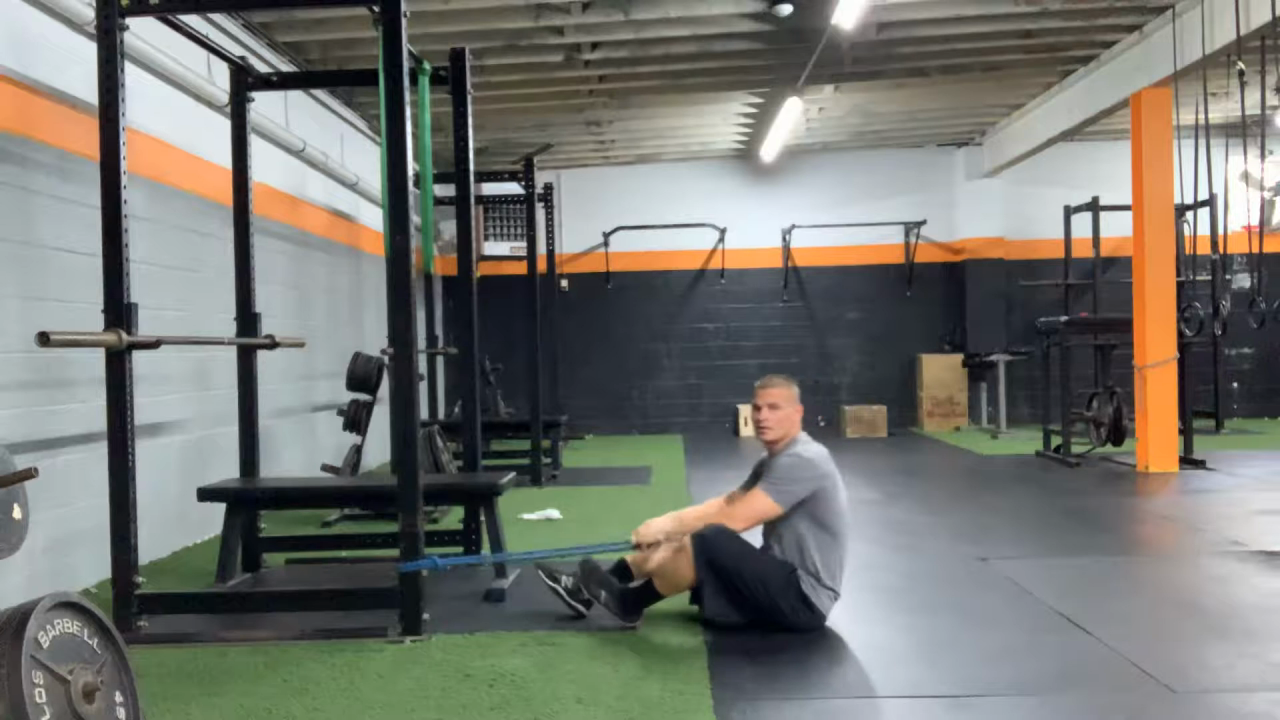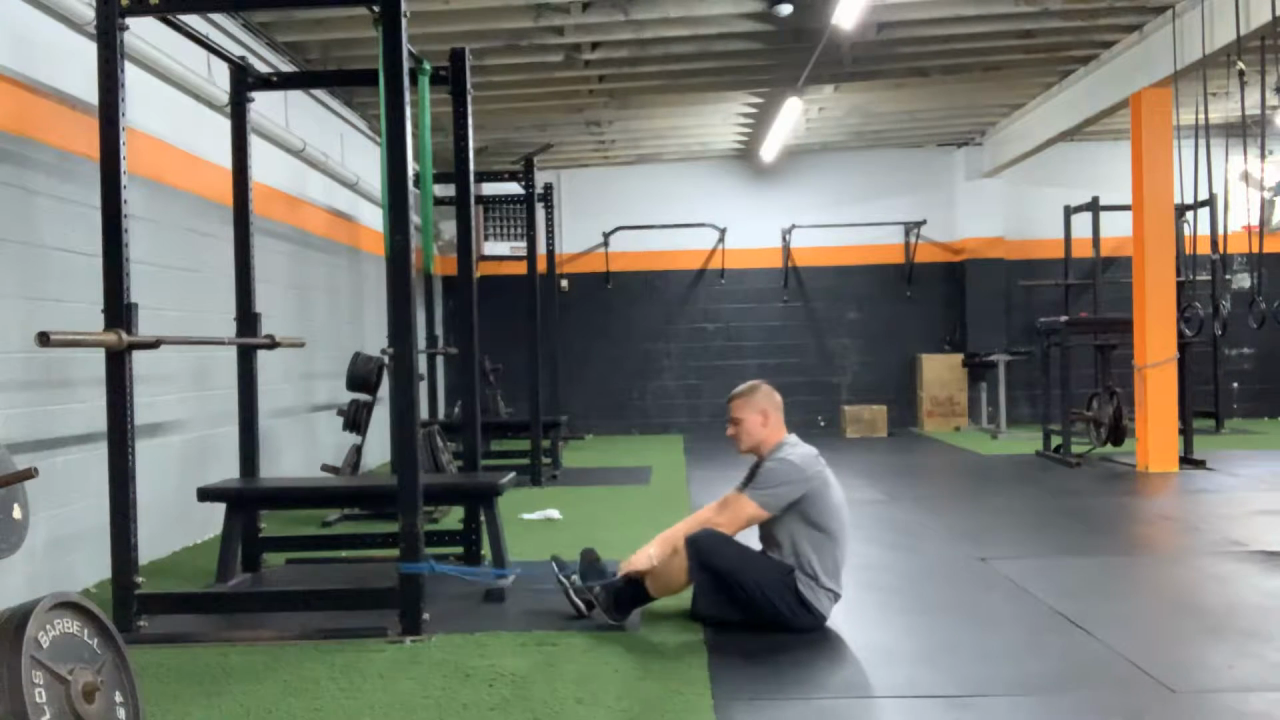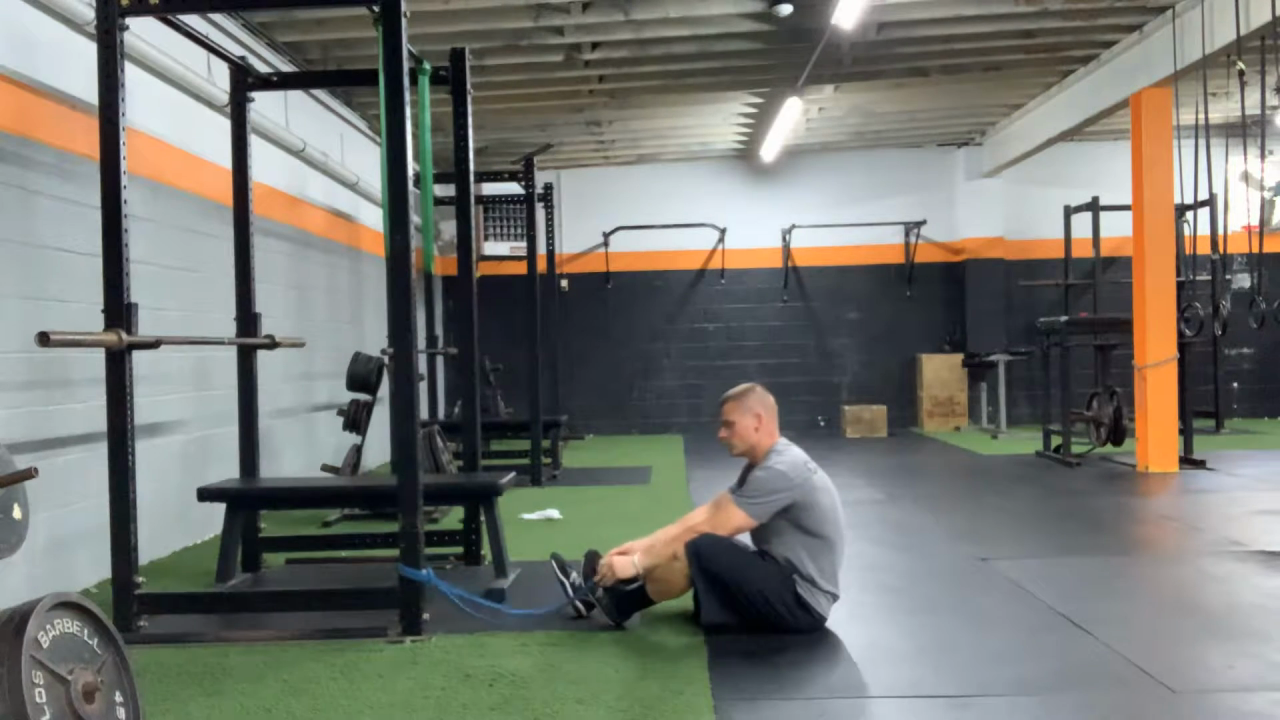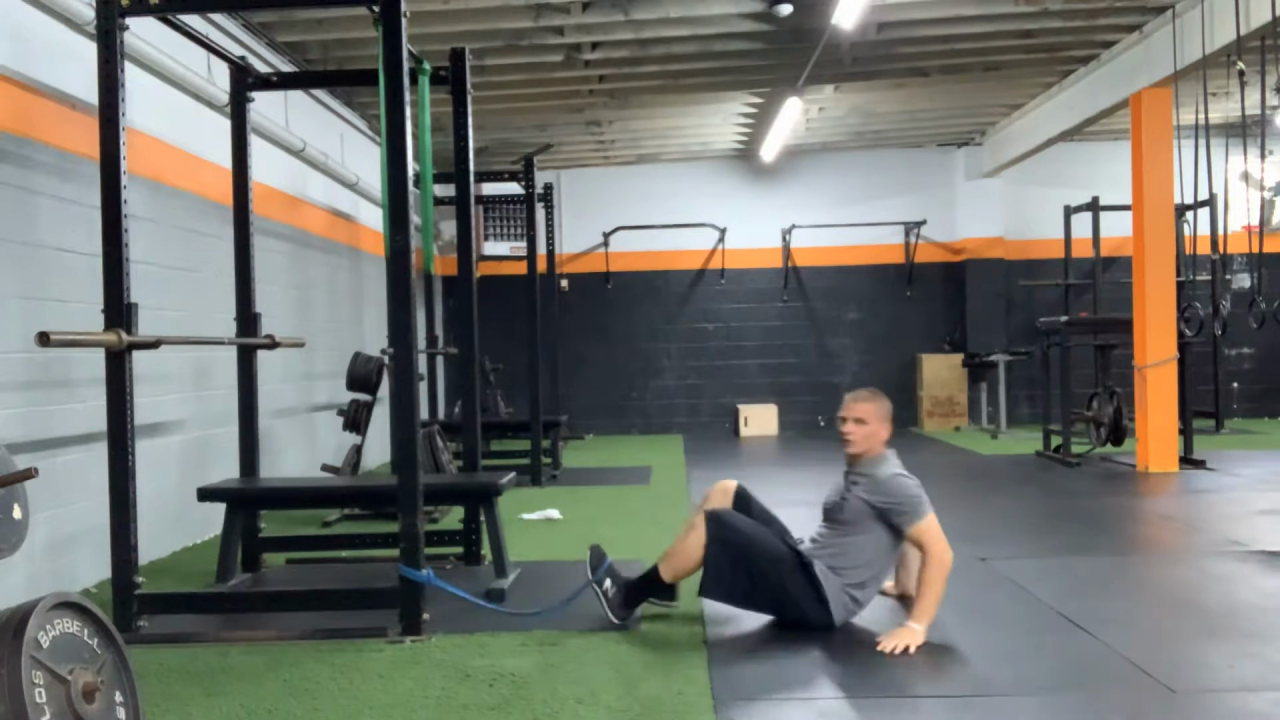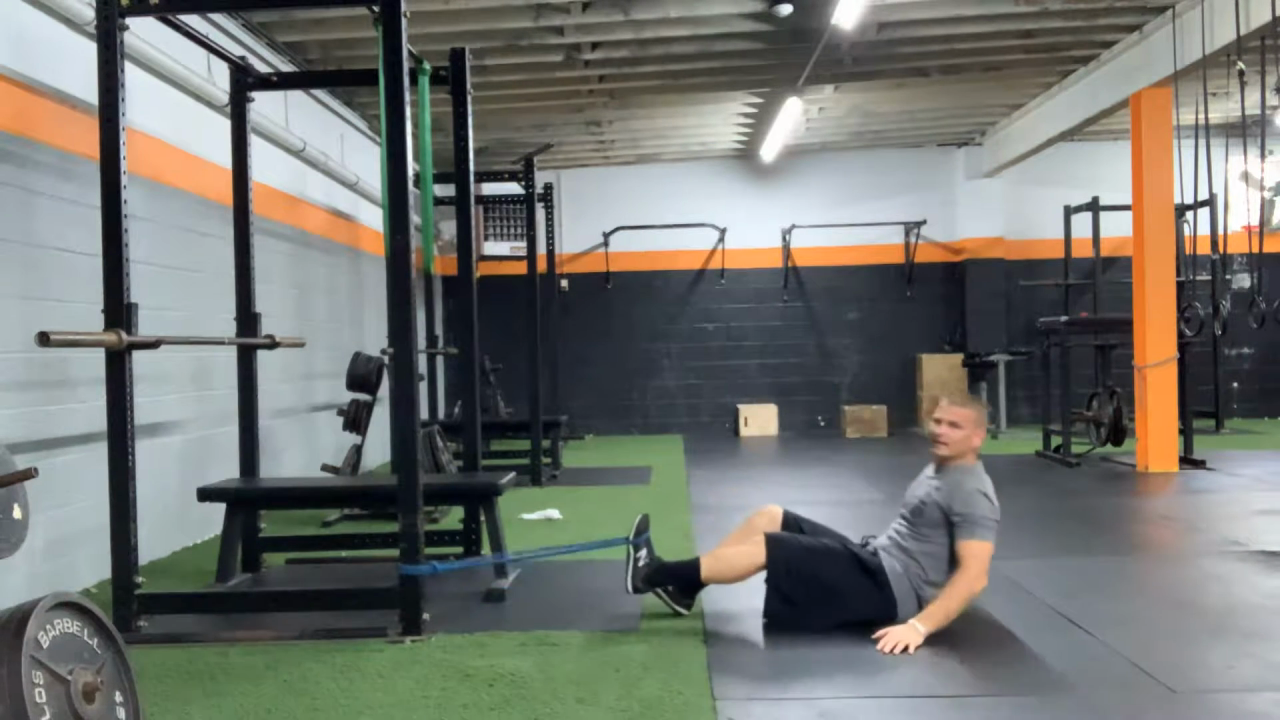
dt=1s
person 1, frame 1
left shoulder: (802, 461)
right shoulder: (774, 460)
left elbow: (736, 519)
right elbow: (726, 504)
left wrist: (665, 529)
right wrist: (668, 522)
left hip: (804, 600)
right hip: (783, 579)
left knee: (706, 542)
right knee: (679, 540)
left ankle: (628, 603)
right ankle: (588, 590)
person 1, frame 2
left shoulder: (791, 464)
right shoulder: (773, 461)
left elbow: (723, 523)
right elbow: (718, 509)
left wrist: (653, 554)
right wrist: (657, 545)
left hip: (804, 600)
right hip: (786, 579)
left knee: (699, 545)
right knee: (681, 544)
left ankle: (618, 601)
right ankle: (596, 591)
person 1, frame 3
left shoulder: (780, 472)
right shoulder: (769, 463)
left elbow: (709, 529)
right elbow: (712, 512)
left wrist: (637, 562)
right wrist: (645, 543)
left hip: (800, 602)
right hip: (783, 578)
left knee: (696, 550)
right knee: (683, 543)
left ankle: (619, 604)
right ankle: (599, 588)
person 1, frame 4
left shoulder: (890, 482)
right shoulder: (861, 470)
left elbow: (938, 552)
right elbow: (899, 537)
left wrist: (916, 625)
right wrist: (903, 585)
left hip: (819, 600)
right hip: (806, 565)
left knee: (711, 524)
right knee: (725, 492)
left ankle: (629, 597)
right ankle: (660, 584)
person 1, frame 5
left shoulder: (972, 496)
right shoulder: (939, 471)
left elbow: (973, 576)
left wrist: (917, 626)
left hip: (888, 590)
right hip: (870, 560)
left knee: (762, 548)
right knee: (769, 517)
left ankle: (655, 574)
right ankle: (682, 589)
